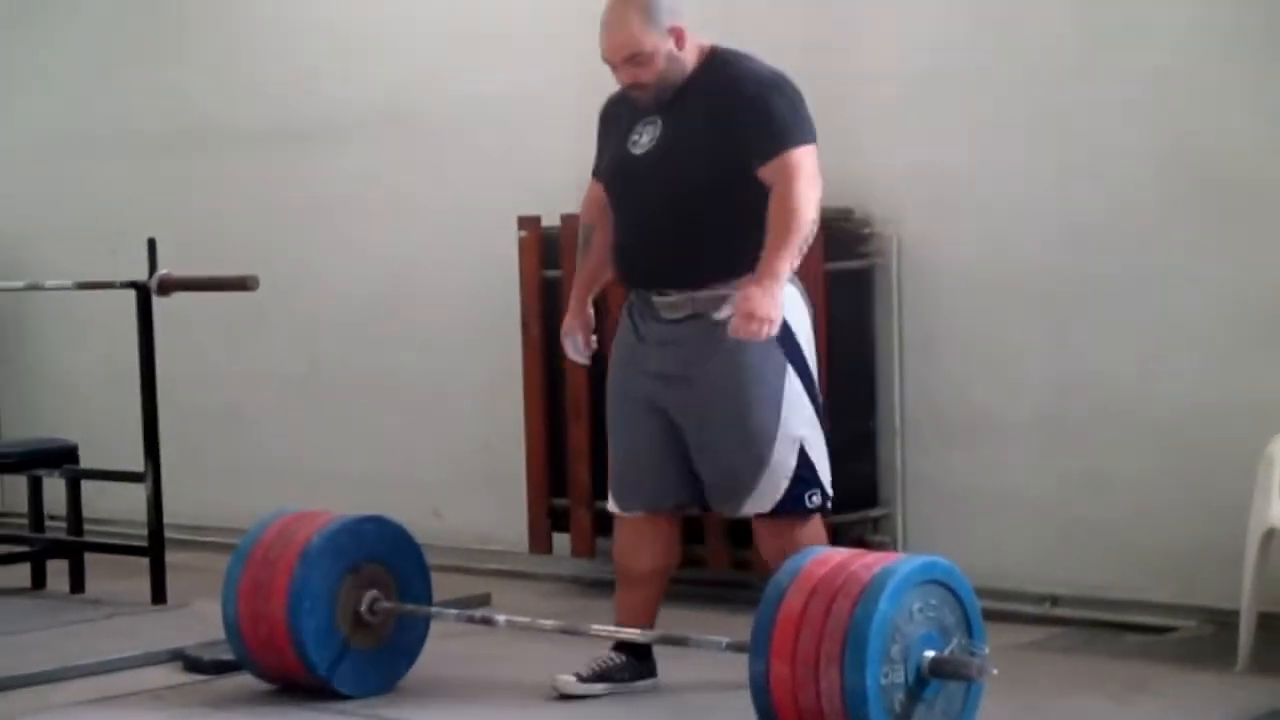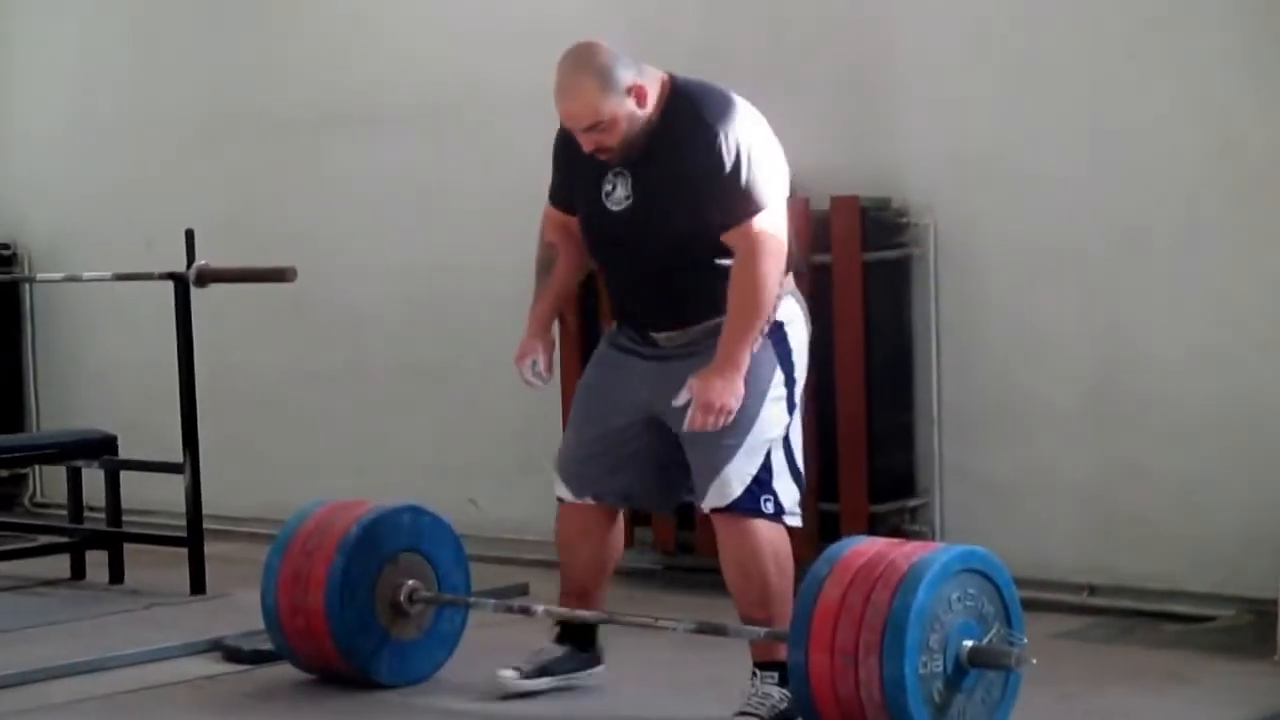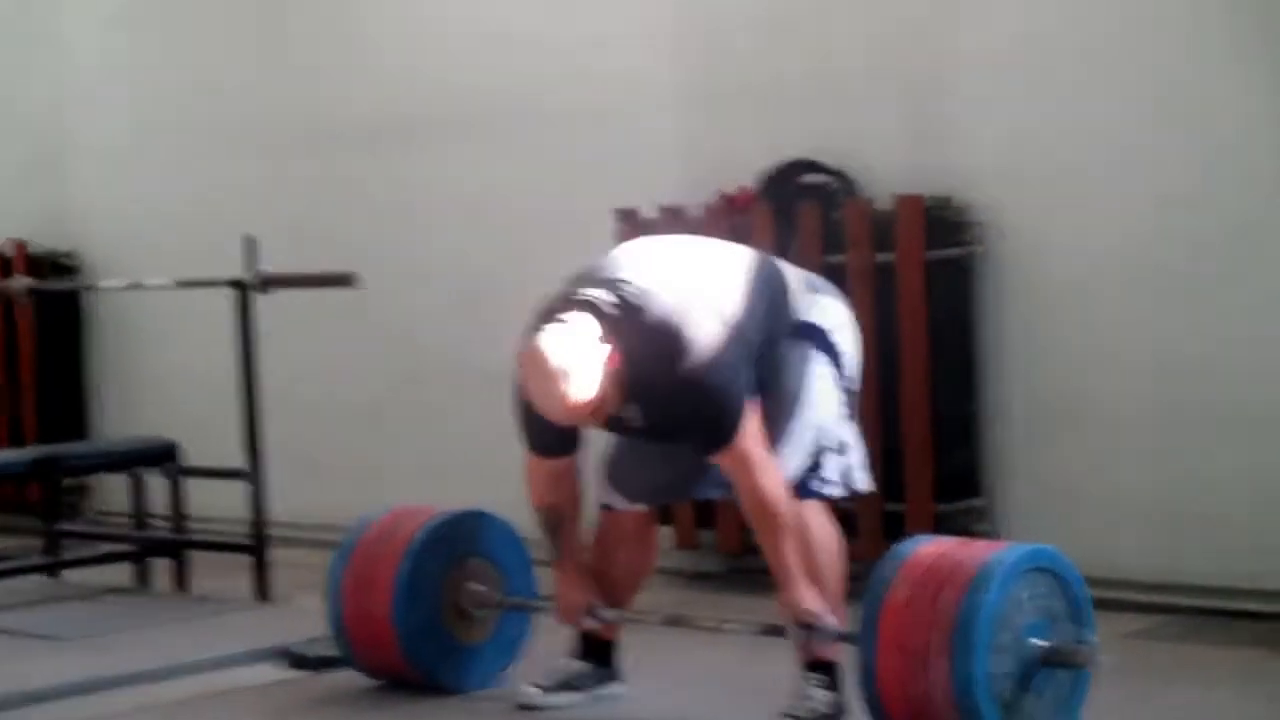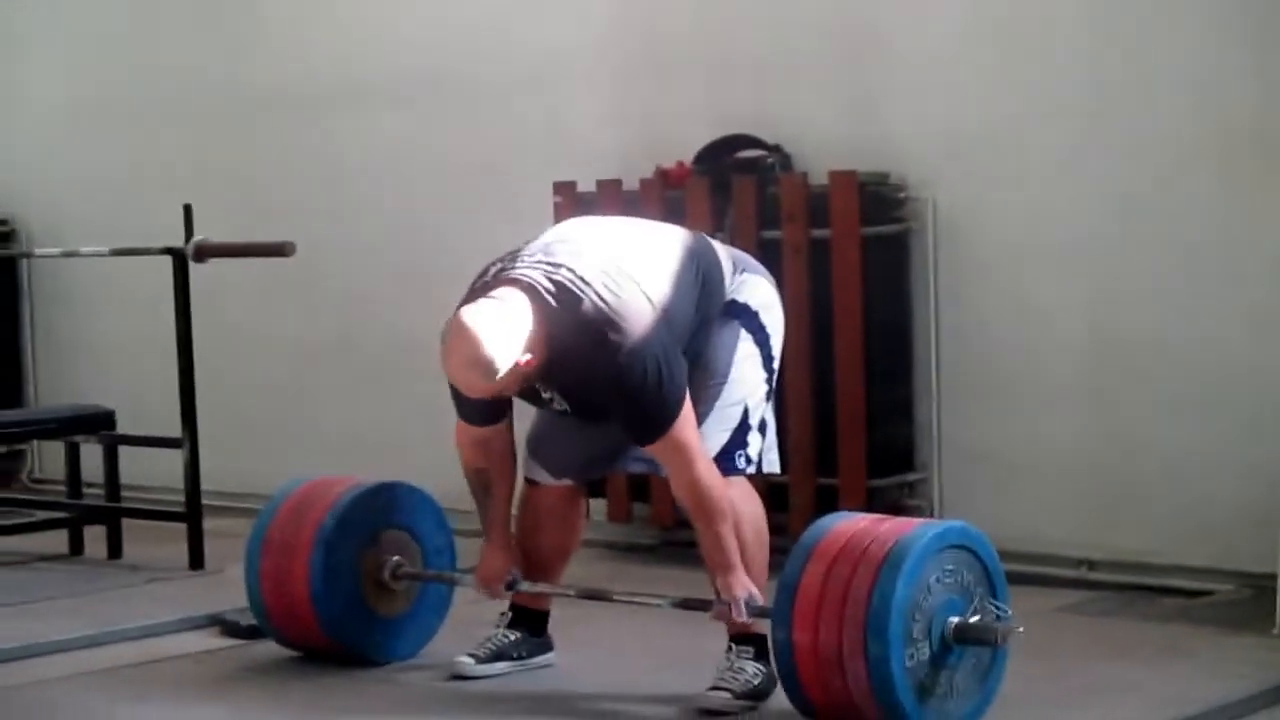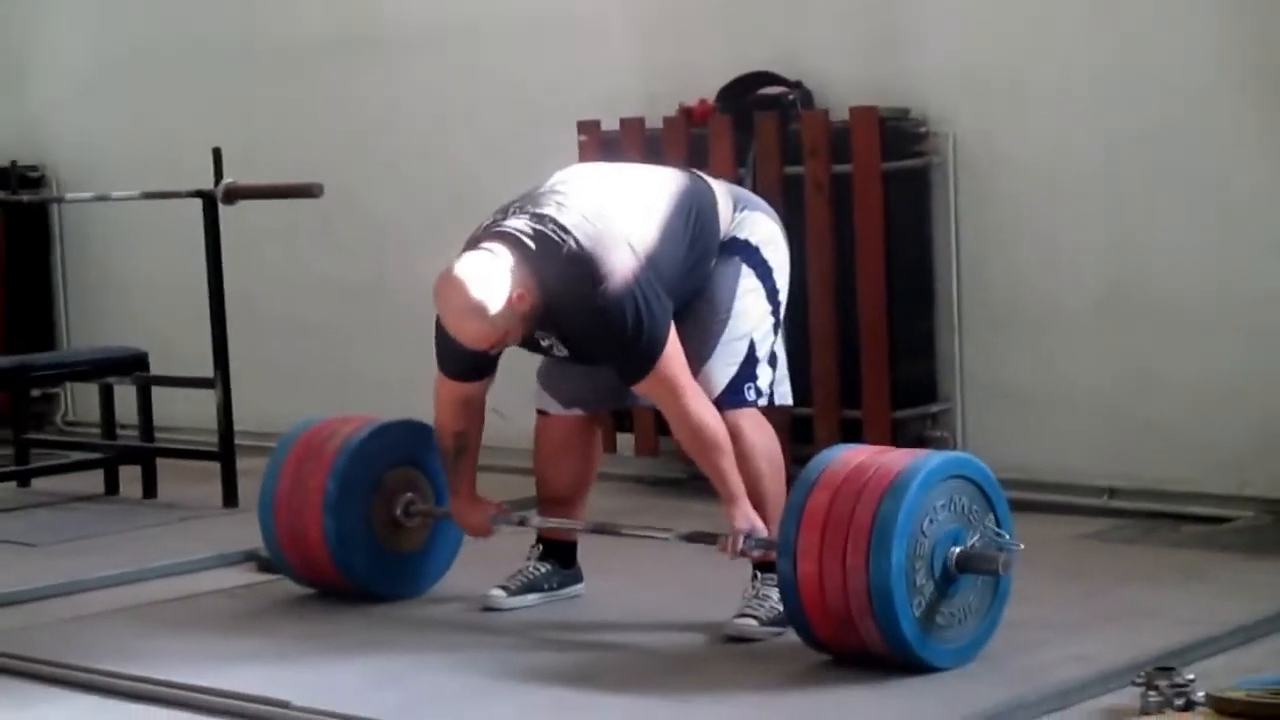
dt=0.7s
person 1, frame 1
left shoulder: (750, 91)
right shoulder: (620, 114)
left elbow: (796, 187)
right elbow: (601, 212)
left wrist: (770, 285)
right wrist: (579, 300)
left hip: (741, 319)
right hip: (647, 325)
left knee: (777, 493)
right knee: (640, 497)
right ankle: (631, 650)
person 1, frame 2
left shoulder: (719, 130)
right shoulder: (578, 143)
left elbow: (763, 251)
right elbow: (564, 233)
left wrist: (729, 368)
right wrist: (539, 325)
left hip: (733, 337)
right hip: (635, 341)
left knee: (738, 501)
right knee: (583, 487)
right ankle: (576, 640)
person 1, frame 3
left shoulder: (693, 358)
right shoulder: (547, 367)
left elbow: (753, 480)
right elbow: (550, 479)
left wrist: (794, 586)
right wrist: (569, 570)
left knee: (794, 490)
right knee: (625, 495)
left ankle: (822, 681)
right ankle: (595, 658)
person 1, frame 4
left shoulder: (624, 345)
right shoulder: (476, 335)
left elbow: (687, 468)
right elbow: (482, 441)
left wrist: (729, 572)
right wrist: (497, 539)
left hip: (727, 304)
left knee: (719, 467)
right knee: (549, 468)
left ankle: (749, 653)
right ankle: (527, 627)
person 1, frame 5
left shoulder: (609, 293)
right shoulder: (471, 297)
left elbow: (680, 402)
right elbow: (457, 399)
left wrist: (735, 504)
right wrist: (462, 496)
left hip: (732, 240)
left knee: (730, 403)
right knee: (561, 402)
left ankle: (774, 578)
right ankle: (556, 558)
